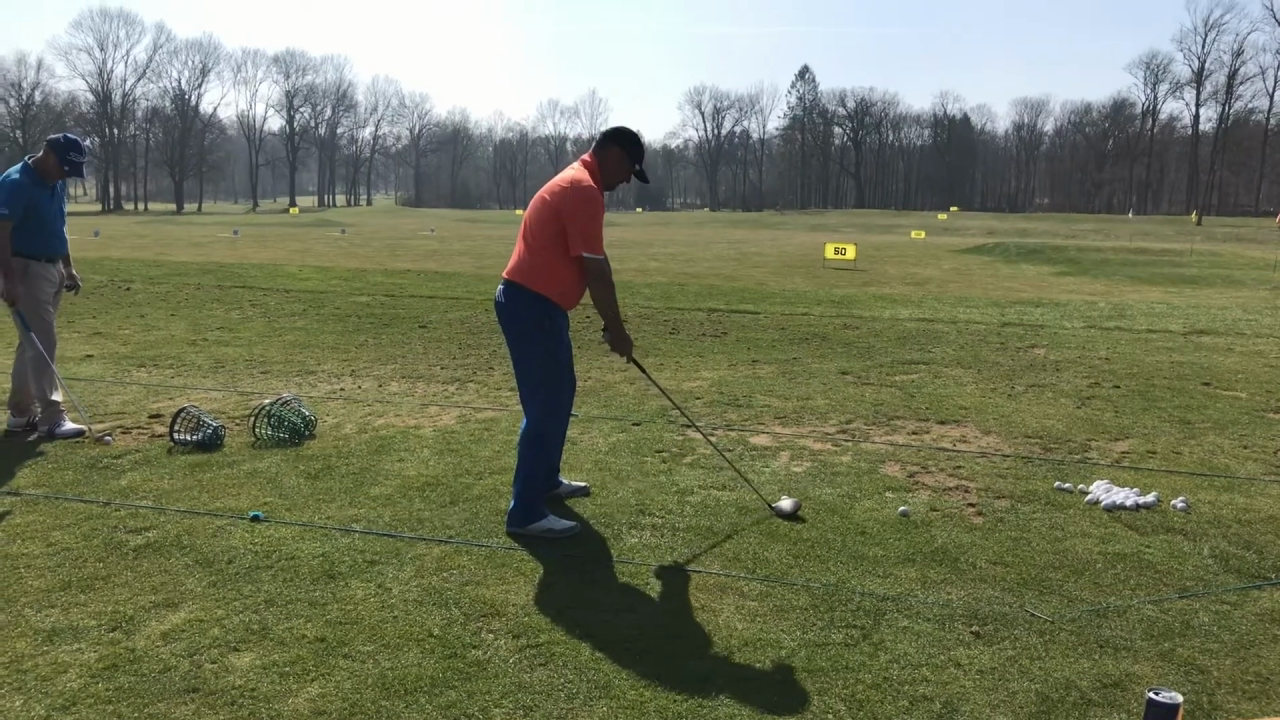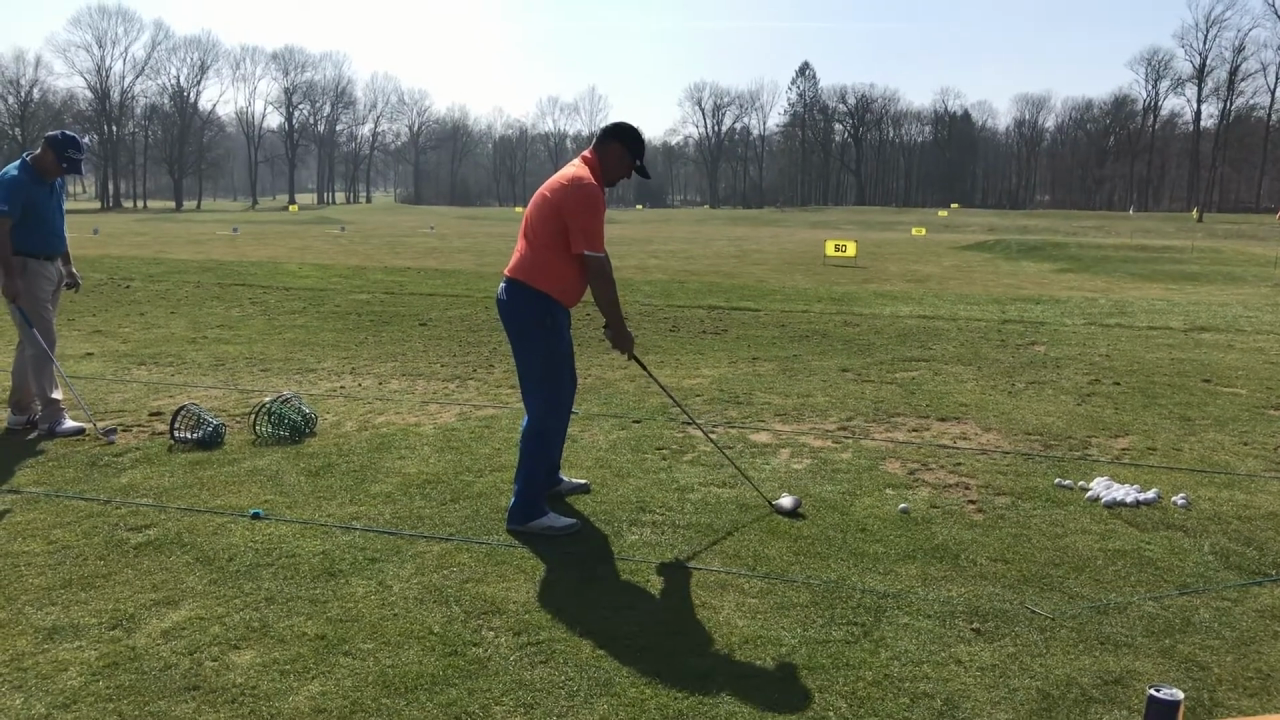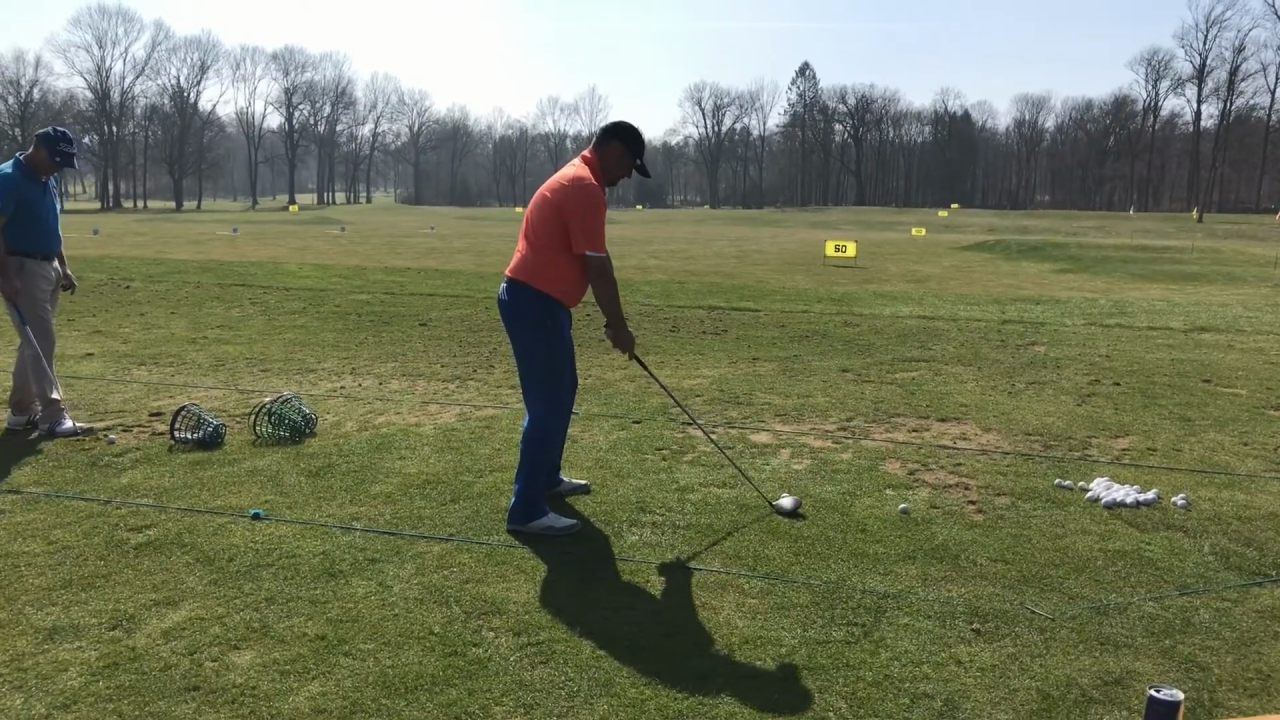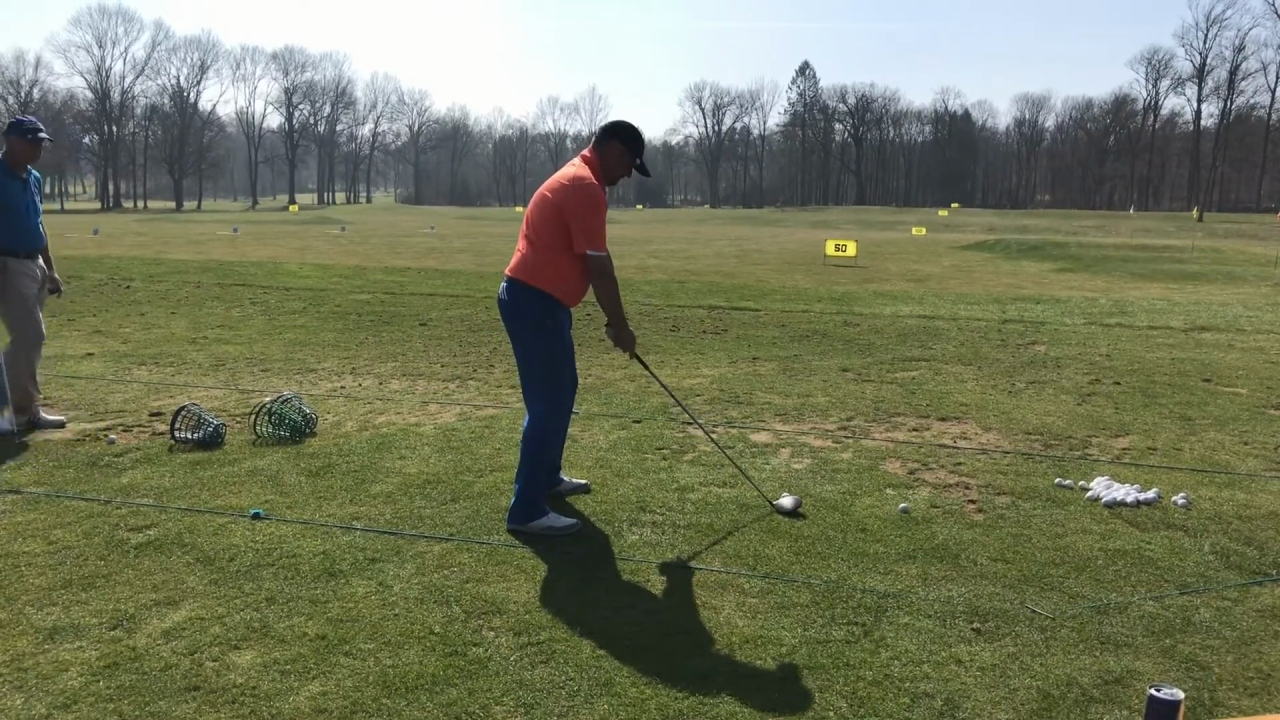
dt=0.7s
person 1, frame 1
left shoulder: (576, 182)
right shoulder: (584, 191)
left elbow: (587, 267)
right elbow: (597, 271)
left wrist: (610, 323)
right wrist: (617, 329)
left hip: (535, 302)
right hip: (531, 305)
left knee: (557, 395)
right knee: (546, 405)
left ankle: (545, 478)
right ankle: (525, 511)
person 1, frame 2
left shoulder: (576, 178)
right shoulder: (585, 187)
left elbow: (587, 262)
right elbow: (597, 268)
left wrist: (612, 322)
right wrist: (618, 327)
left hip: (536, 299)
right hip: (533, 302)
left knee: (559, 392)
right knee: (547, 403)
left ankle: (545, 475)
right ankle: (526, 508)
person 1, frame 3
left shoulder: (576, 178)
right shoulder: (585, 188)
left elbow: (588, 264)
right elbow: (598, 268)
left wrist: (612, 320)
right wrist: (619, 327)
left hip: (535, 299)
right hip: (534, 302)
left knee: (559, 393)
right knee: (549, 404)
left ankle: (546, 477)
right ankle: (526, 508)
person 1, frame 4
left shoulder: (575, 177)
right shoulder: (586, 187)
left elbow: (587, 263)
right elbow: (599, 268)
left wrist: (613, 321)
right wrist: (620, 326)
left hip: (536, 298)
right hip: (534, 302)
left knee: (560, 392)
right knee: (548, 403)
left ankle: (546, 476)
right ankle: (526, 508)
person 2, frame 1
left shoulder: (56, 184)
left wrist: (68, 267)
left hip: (51, 269)
right hip: (26, 270)
left knee: (33, 343)
right knee: (42, 344)
right ankle: (51, 417)
person 2, frame 2
left shoulder: (55, 181)
left wrist: (67, 265)
left hip: (50, 267)
left knee: (32, 341)
right knee: (41, 342)
right ankle: (51, 415)
person 2, frame 3
left shoulder: (49, 180)
left wrist: (63, 266)
left hip: (48, 267)
left knee: (35, 342)
right knee: (41, 342)
right ankle: (52, 416)
person 2, frame 4
left shoulder: (34, 178)
left wrist: (50, 269)
left hip: (34, 266)
left knee: (32, 342)
right knee: (27, 337)
left ankle: (26, 410)
